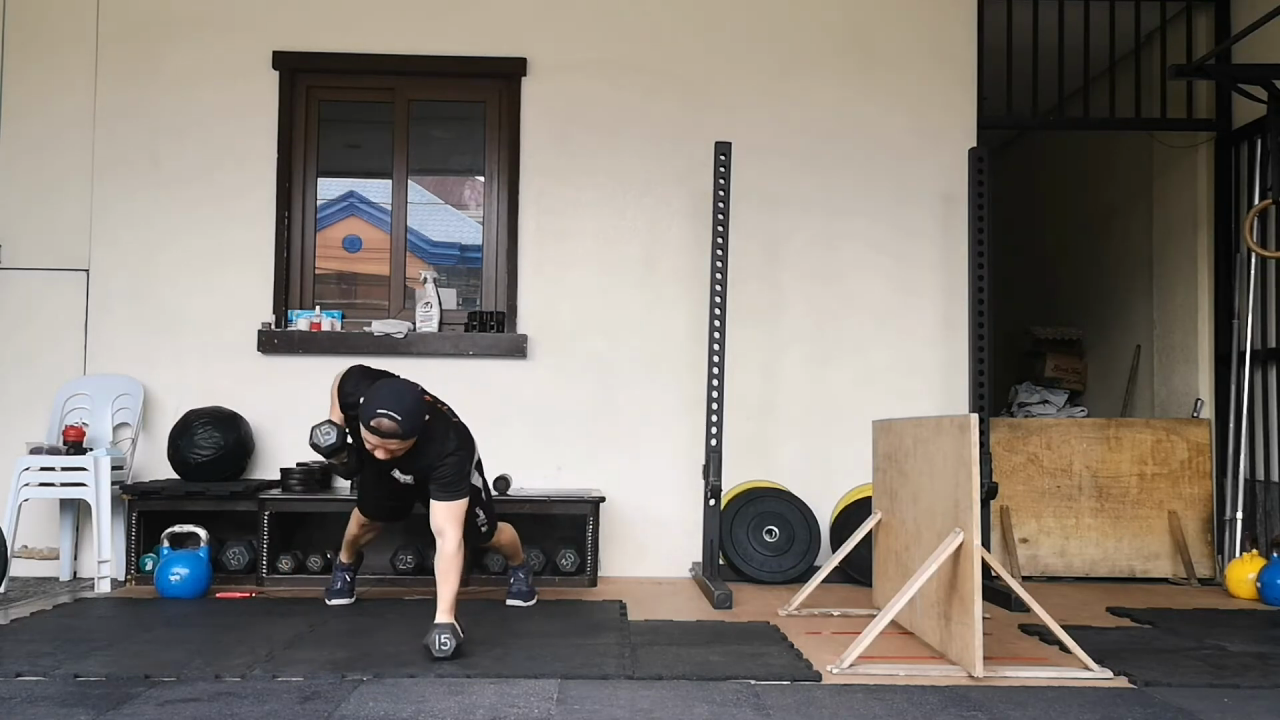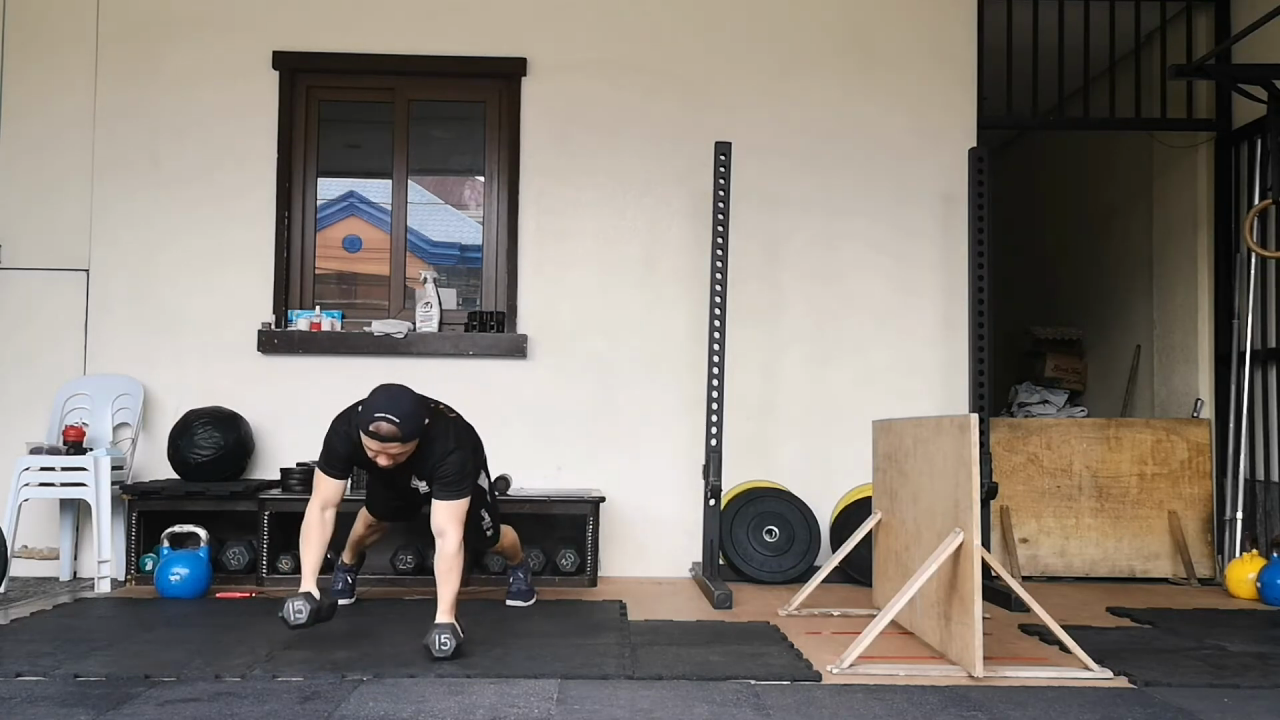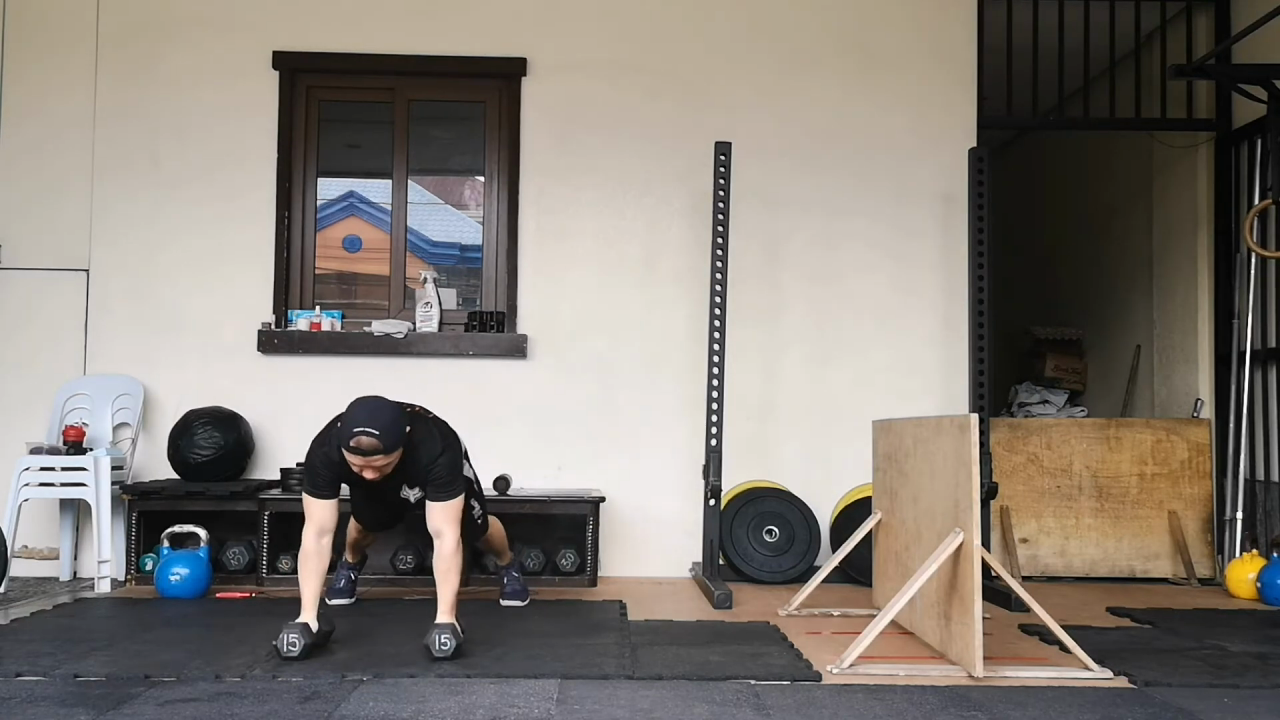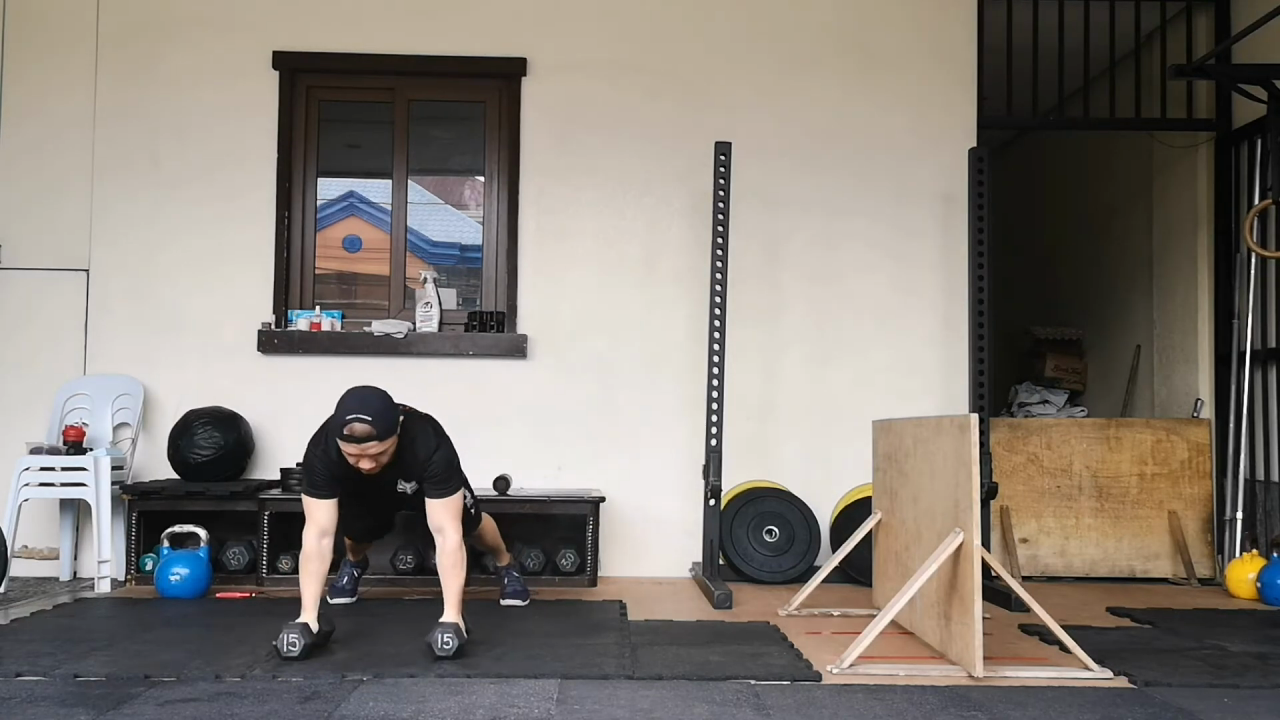
dt=0.4s
person 1, frame 1
left shoulder: (449, 450)
right shoulder: (355, 389)
left elbow: (447, 536)
right elbow: (338, 387)
left wrist: (445, 615)
left hip: (449, 468)
left knee: (483, 536)
left ankle: (519, 566)
right ankle: (345, 564)
person 1, frame 2
left shoulder: (451, 449)
right shoulder: (346, 430)
left elbow: (447, 537)
right elbow: (323, 507)
left wrist: (445, 616)
right wrist: (308, 583)
left hip: (457, 473)
left knee: (485, 539)
left ankle: (518, 567)
right ankle: (347, 565)
person 1, frame 3
left shoulder: (437, 450)
right shoulder: (325, 451)
left elbow: (446, 536)
right elbow: (317, 534)
left wrist: (445, 616)
right wrist: (308, 615)
left hip: (440, 469)
left knee: (475, 529)
left ankle: (507, 565)
right ankle: (350, 564)
person 1, frame 4
left shoulder: (431, 446)
right shoulder: (322, 451)
left elbow: (447, 533)
right elbow: (319, 535)
left wrist: (452, 614)
right wrist: (308, 615)
left hip: (424, 483)
left knee: (470, 524)
left ankle: (506, 566)
right ankle: (354, 564)
